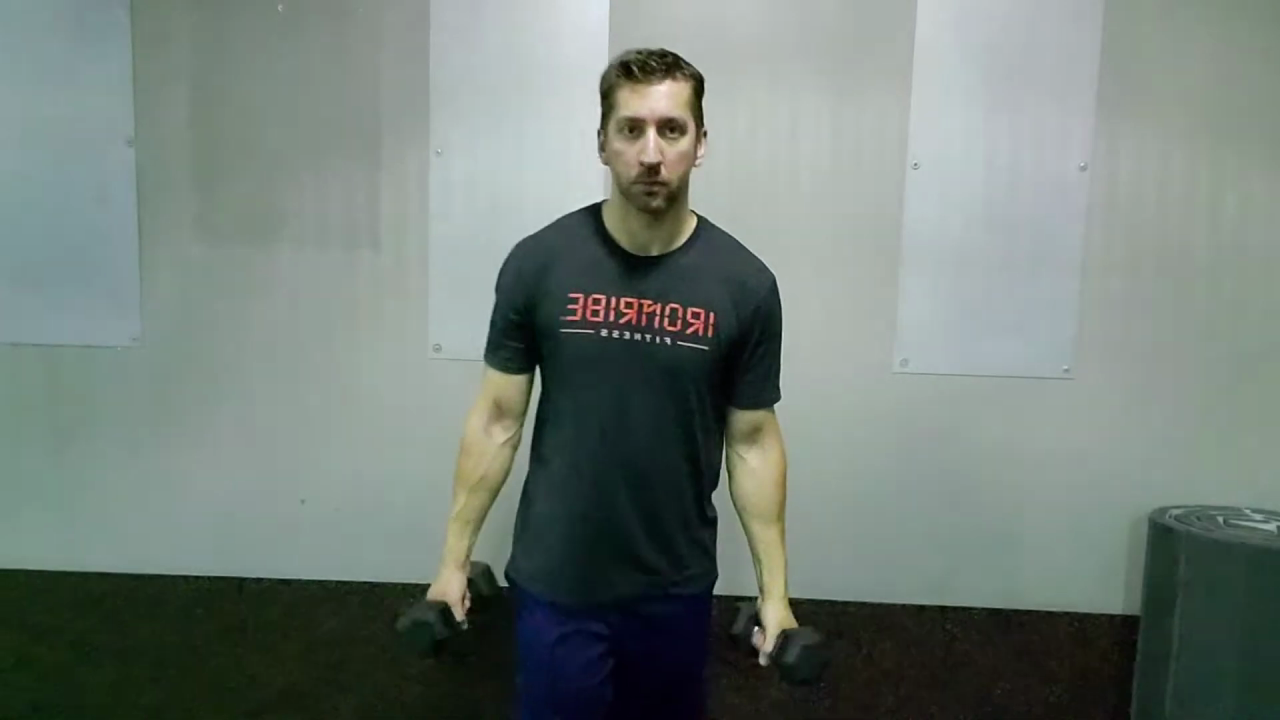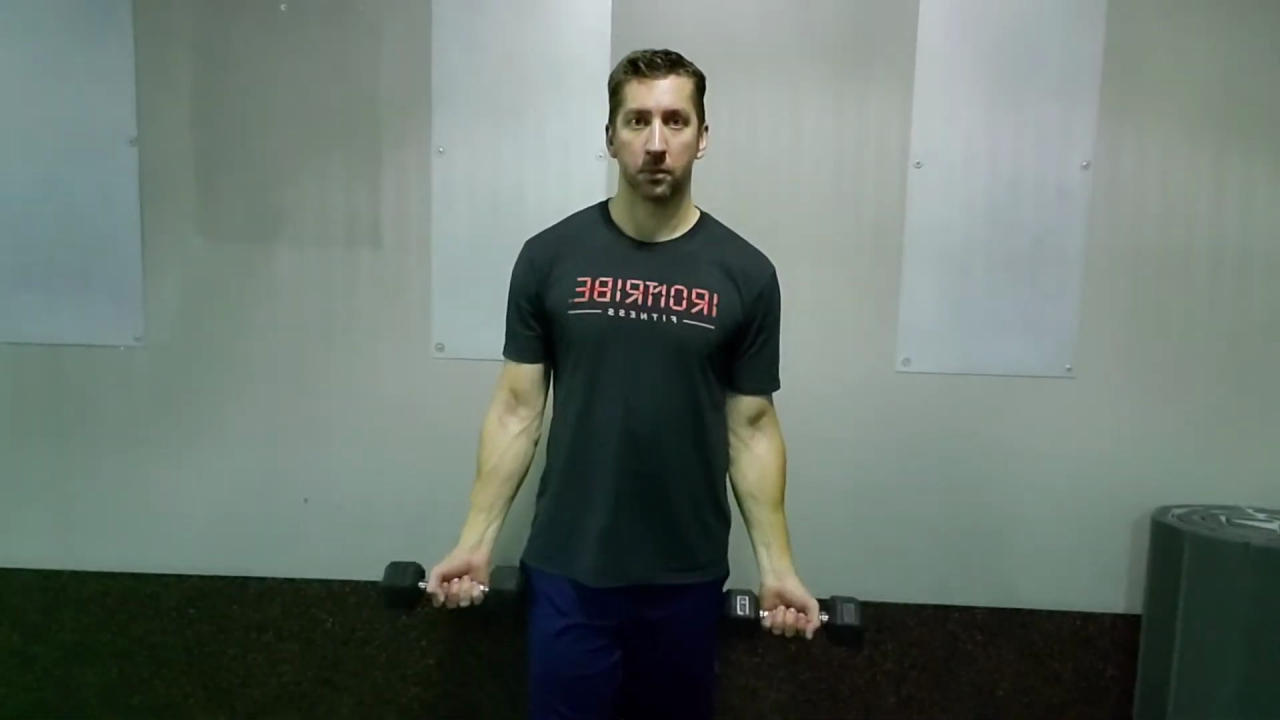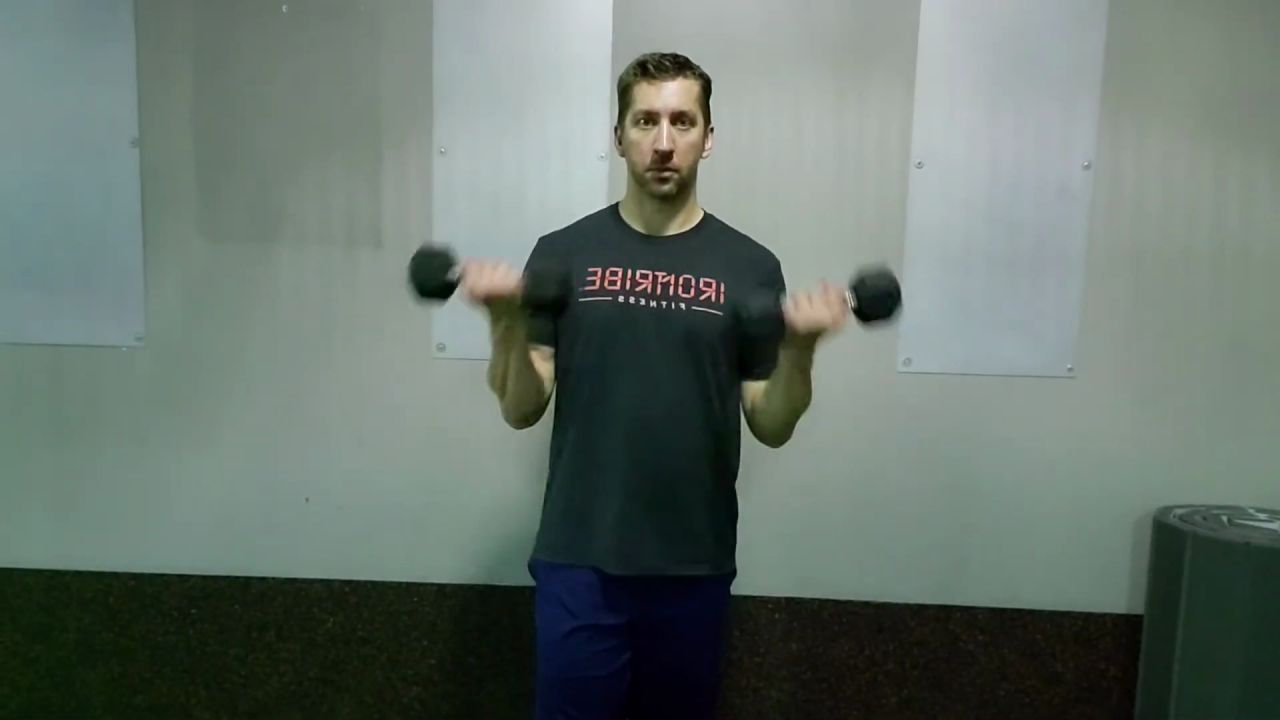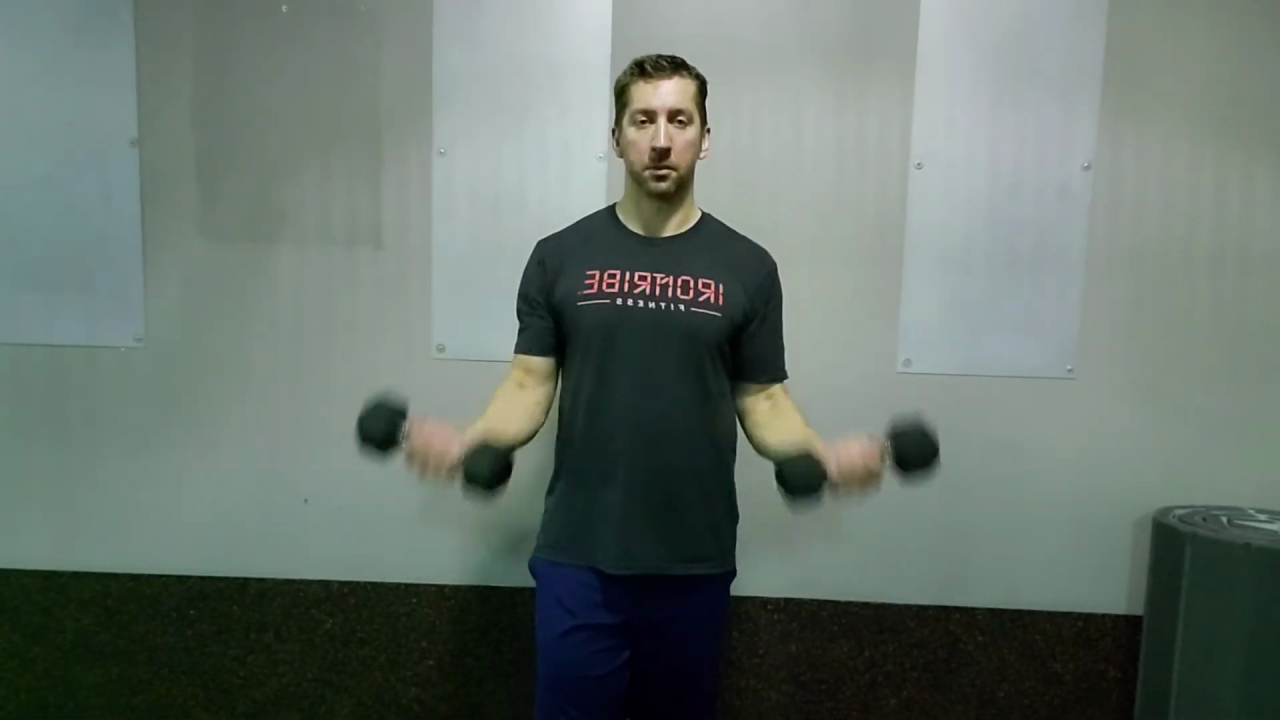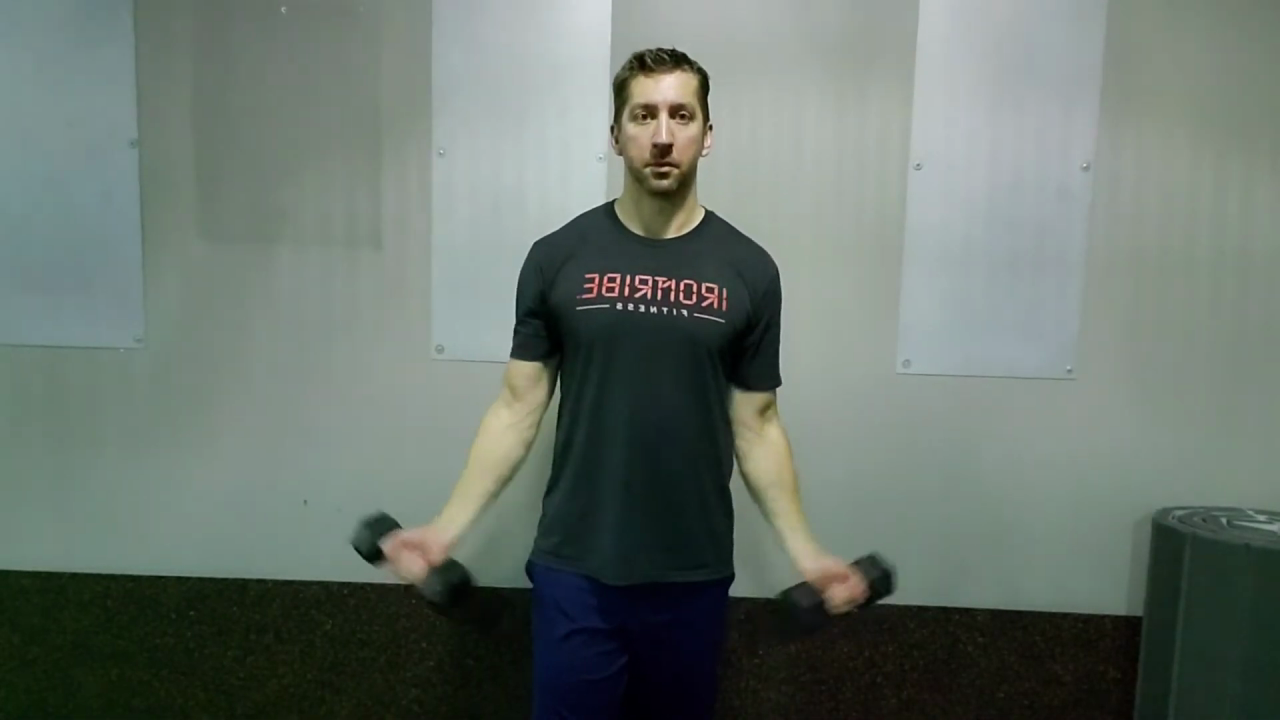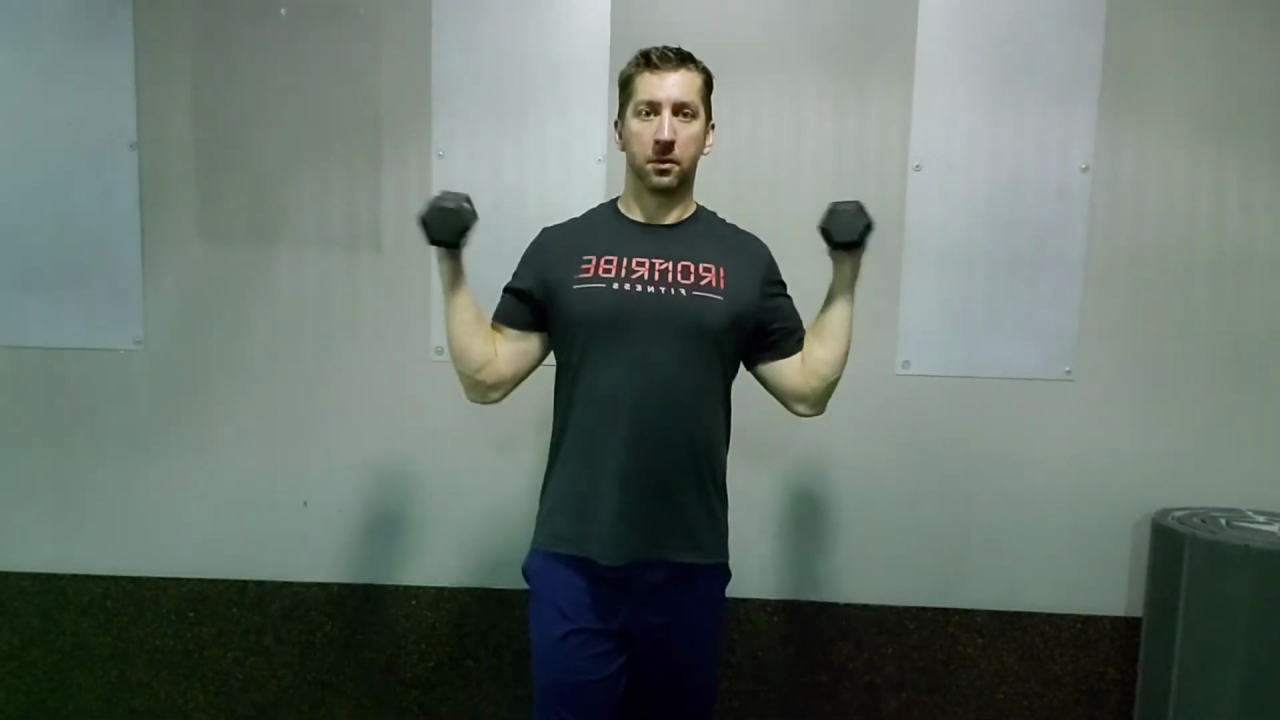
dt=0.7s
person 1, frame 1
left shoulder: (744, 284)
right shoulder: (537, 264)
left elbow: (752, 440)
right elbow: (498, 419)
left wrist: (774, 588)
right wrist: (455, 555)
left hip: (675, 587)
right hip: (557, 581)
person 1, frame 2
left shoulder: (745, 273)
right shoulder: (549, 257)
left elbow: (752, 426)
right elbow: (517, 410)
left wrist: (777, 564)
right wrist: (476, 540)
left hip: (687, 572)
right hip: (569, 567)
person 1, frame 3
left shoulder: (748, 264)
right shoulder: (563, 254)
left elbow: (772, 427)
right elbow: (520, 410)
left wrist: (798, 344)
right wrist: (508, 318)
left hip: (694, 560)
right hip: (579, 555)
person 1, frame 4
left shoulder: (746, 266)
right shoulder: (560, 256)
left elbow: (761, 405)
right elbow: (528, 394)
left wrist: (821, 452)
right wrist: (470, 439)
left hip: (695, 560)
right hip: (579, 556)
person 1, frame 5
left shoulder: (748, 269)
right shoulder: (557, 257)
left elbow: (756, 423)
right elbow: (518, 405)
left wrist: (804, 550)
right wrist: (447, 526)
left hip: (693, 569)
right hip: (575, 564)
person 1, frame 6
left shoulder: (744, 258)
right shoulder: (559, 248)
left elbow: (805, 389)
right elbow: (486, 376)
left wrist: (844, 277)
right wrist: (453, 269)
left hip: (690, 558)
right hip: (574, 553)
